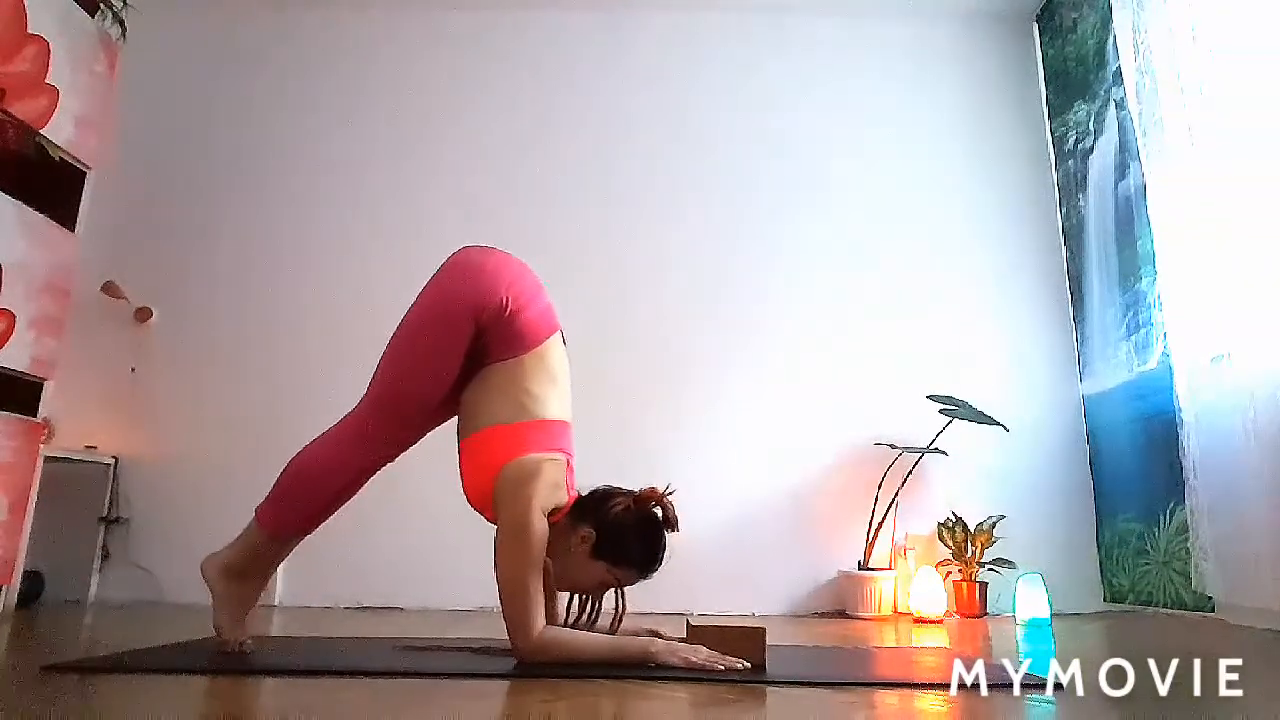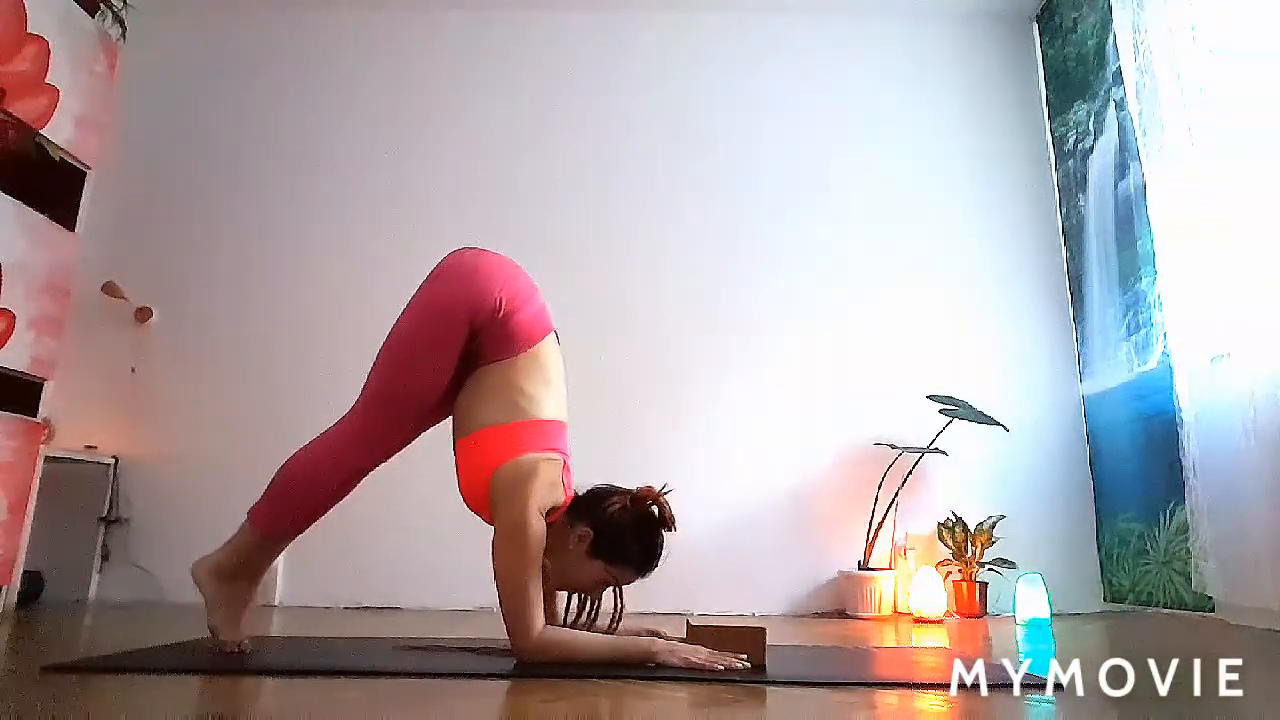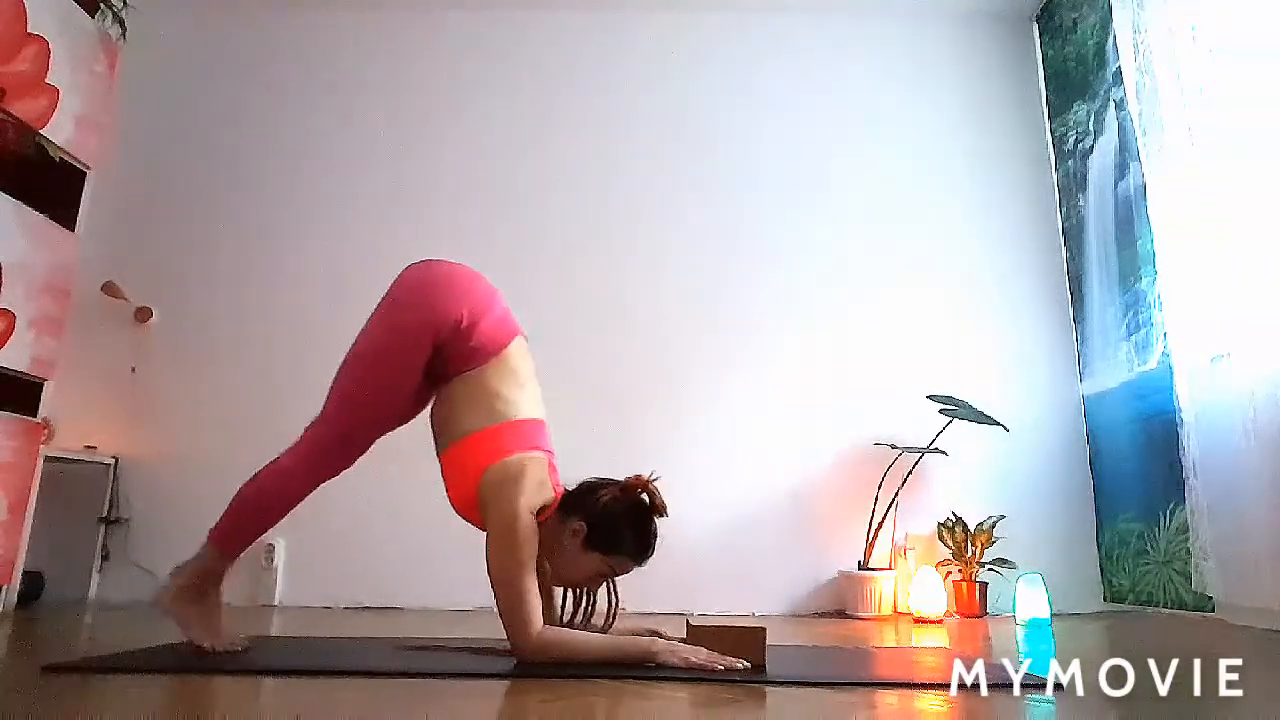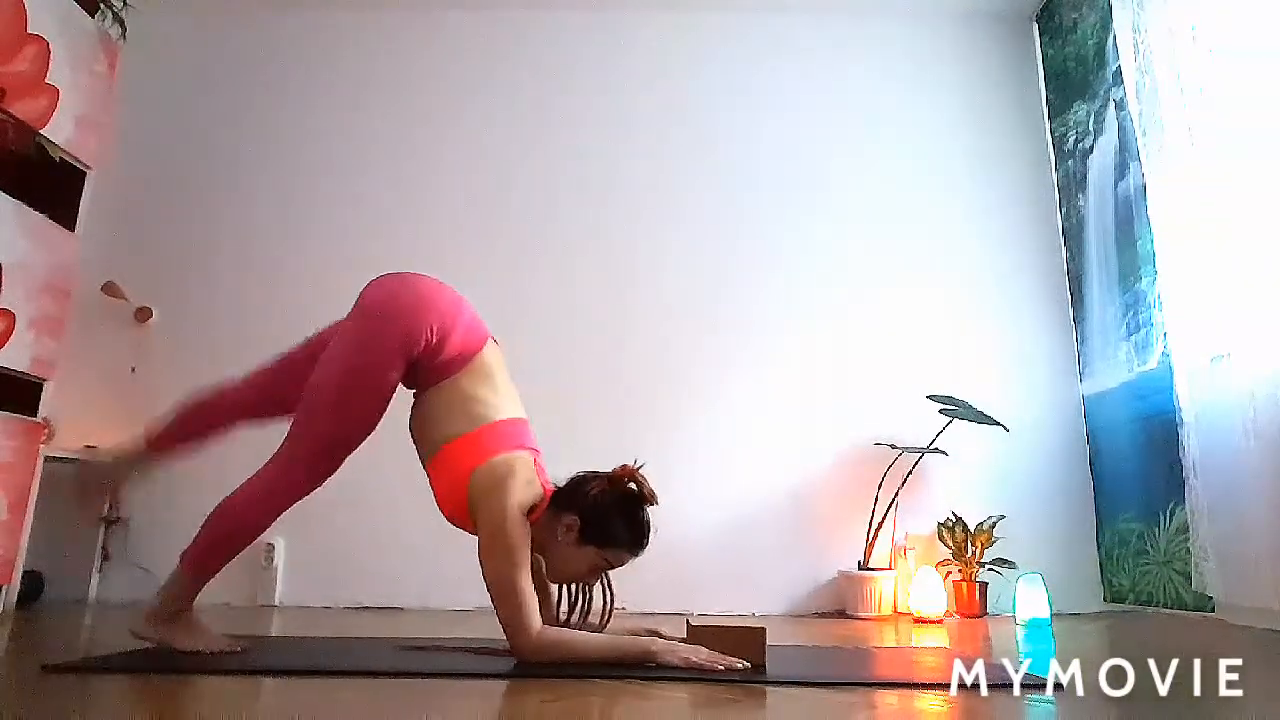
dt=0.3s
person 1, frame 1
right shoulder: (532, 497)
right elbow: (529, 642)
left wrist: (628, 634)
right wrist: (649, 648)
left hip: (495, 317)
left knee: (376, 444)
left ankle: (251, 568)
right ankle: (239, 562)
person 1, frame 2
right shoulder: (529, 498)
right elbow: (530, 642)
left wrist: (627, 635)
right wrist: (650, 648)
left hip: (491, 314)
left knee: (372, 442)
right knee: (365, 436)
left ankle: (245, 567)
right ankle: (231, 564)
person 1, frame 3
left shoulder: (545, 501)
right shoulder: (520, 497)
left elbow: (542, 625)
right elbow: (529, 641)
left wrist: (630, 639)
right wrist: (647, 647)
left hip: (450, 320)
right hip: (436, 304)
left knee: (330, 445)
right knee: (325, 449)
left ankle: (205, 573)
right ankle: (195, 585)
person 1, frame 4
left shoulder: (529, 497)
right shoulder: (509, 499)
left elbow: (539, 624)
right elbow: (529, 642)
left wrist: (625, 639)
right wrist: (648, 647)
left hip: (416, 322)
right hip: (404, 322)
left knee: (258, 398)
right knee: (298, 467)
left ankle: (131, 457)
right ankle: (170, 607)
